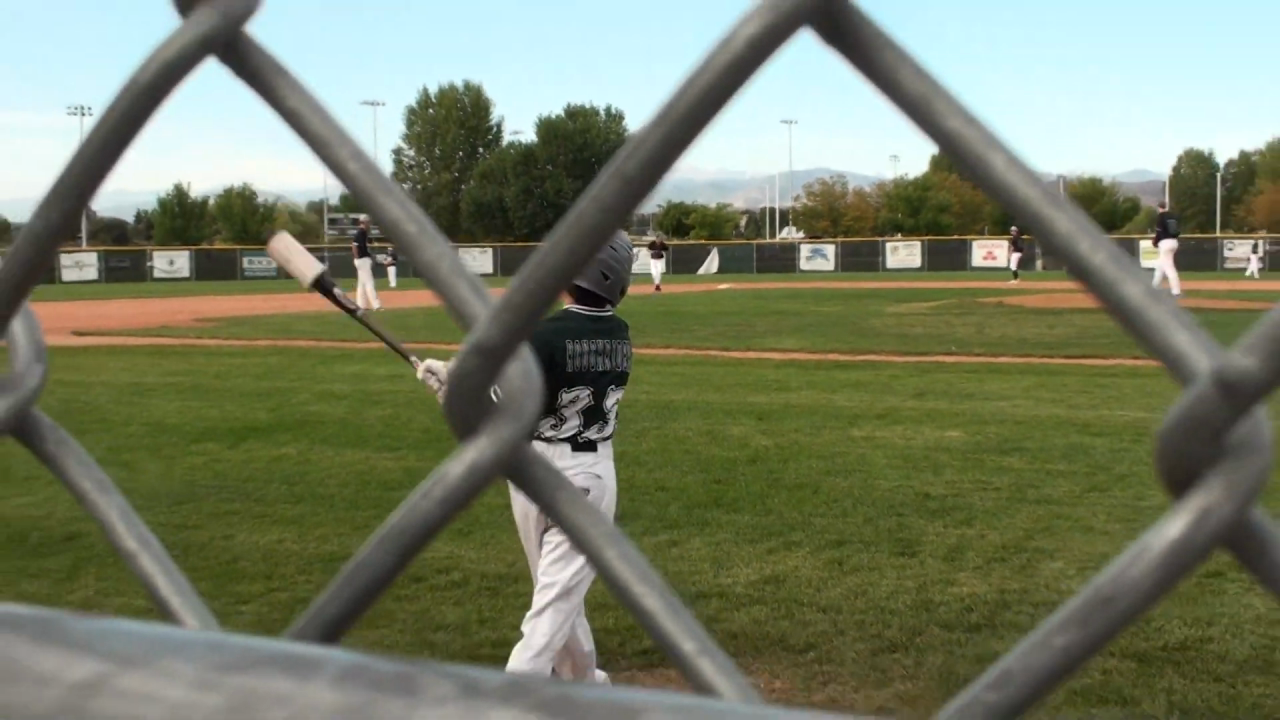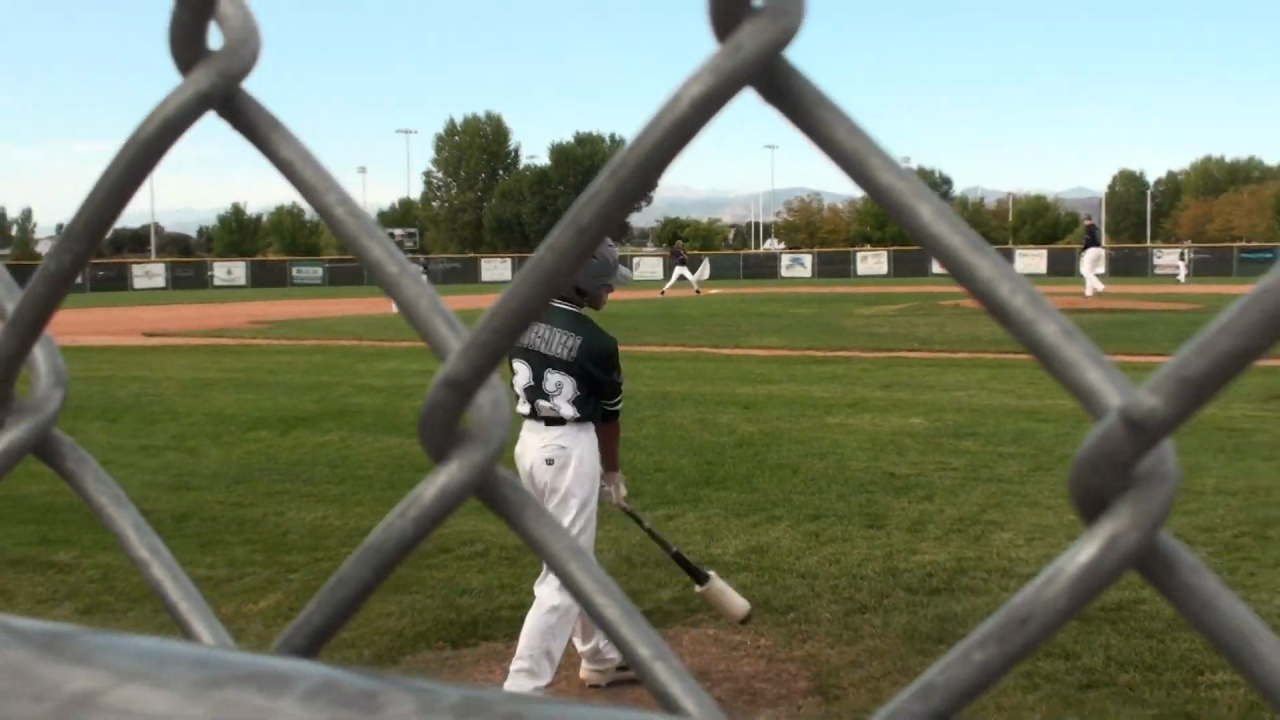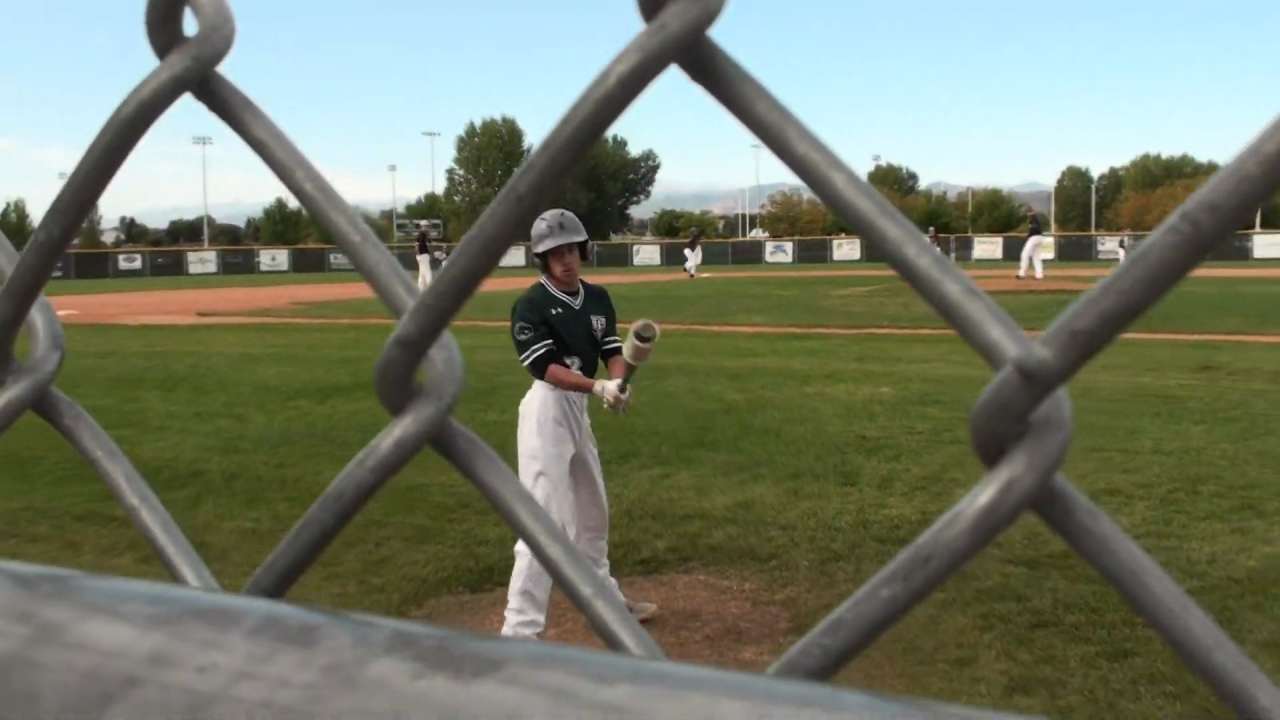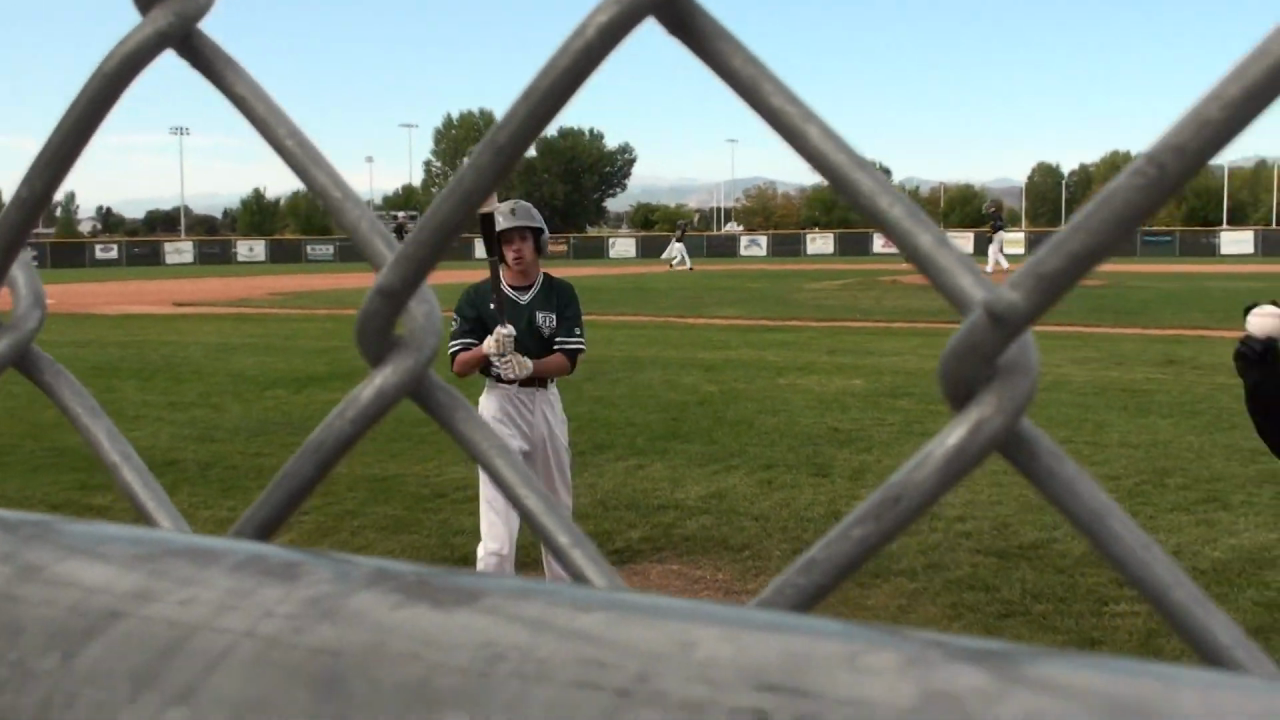
dt=0.3s
person 1, frame 1
left shoulder: (547, 334)
right shoulder: (620, 335)
left wrist: (450, 388)
right wrist: (458, 370)
right hip: (590, 473)
left knee: (554, 589)
right knee: (557, 601)
left ankle: (590, 688)
person 1, frame 2
left shoulder: (527, 323)
right shoulder: (599, 342)
right elbow: (607, 413)
right wrist: (613, 472)
left hip: (530, 445)
right hip: (571, 452)
right knee: (563, 575)
left ankle: (599, 657)
right ankle: (520, 694)
person 1, frame 3
left shoulder: (597, 297)
right shoulder: (530, 303)
left elbow: (613, 351)
right elbow: (544, 368)
left wrist: (617, 384)
right wrist: (597, 387)
left hip: (579, 410)
right hip: (546, 410)
left knee: (591, 511)
right ankle: (519, 636)
person 1, frame 4
left shoulder: (561, 293)
right shoulder: (475, 297)
left elbow: (568, 359)
right elbow: (458, 365)
left wrist: (527, 366)
right wrist: (488, 350)
left hip: (545, 404)
right hip: (499, 408)
left knee: (557, 506)
right knee: (499, 527)
left ankle: (565, 587)
